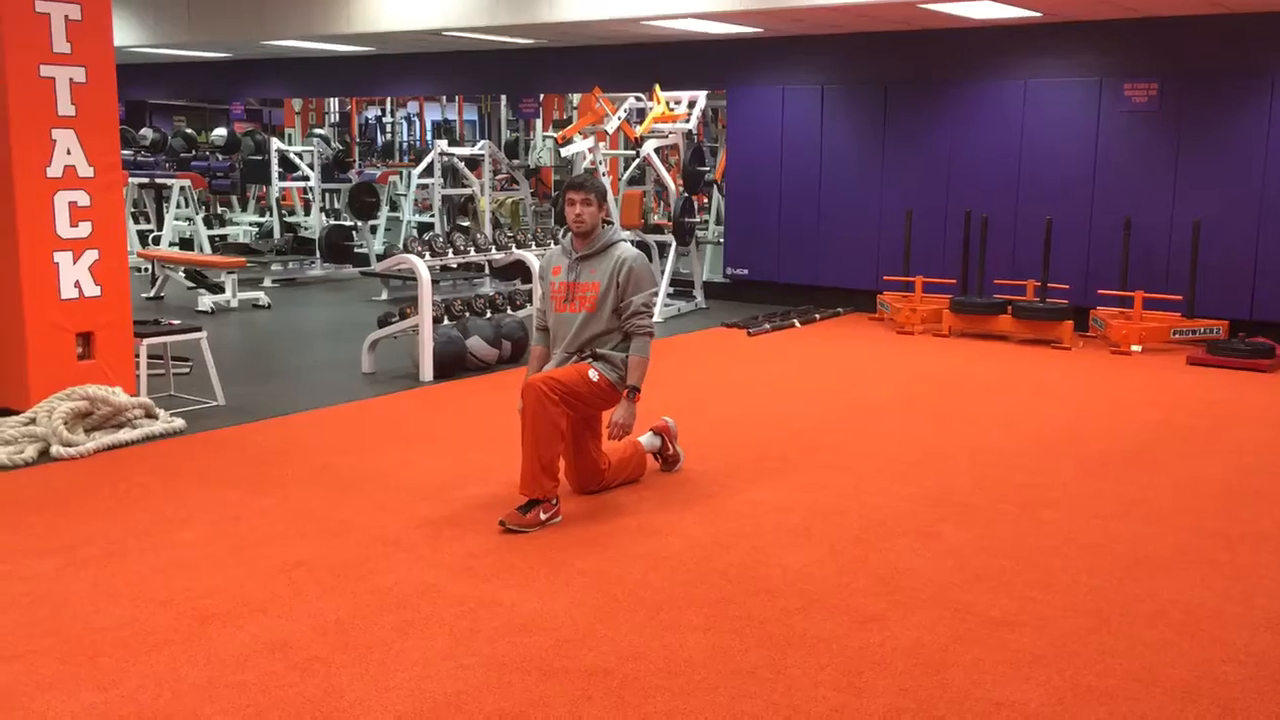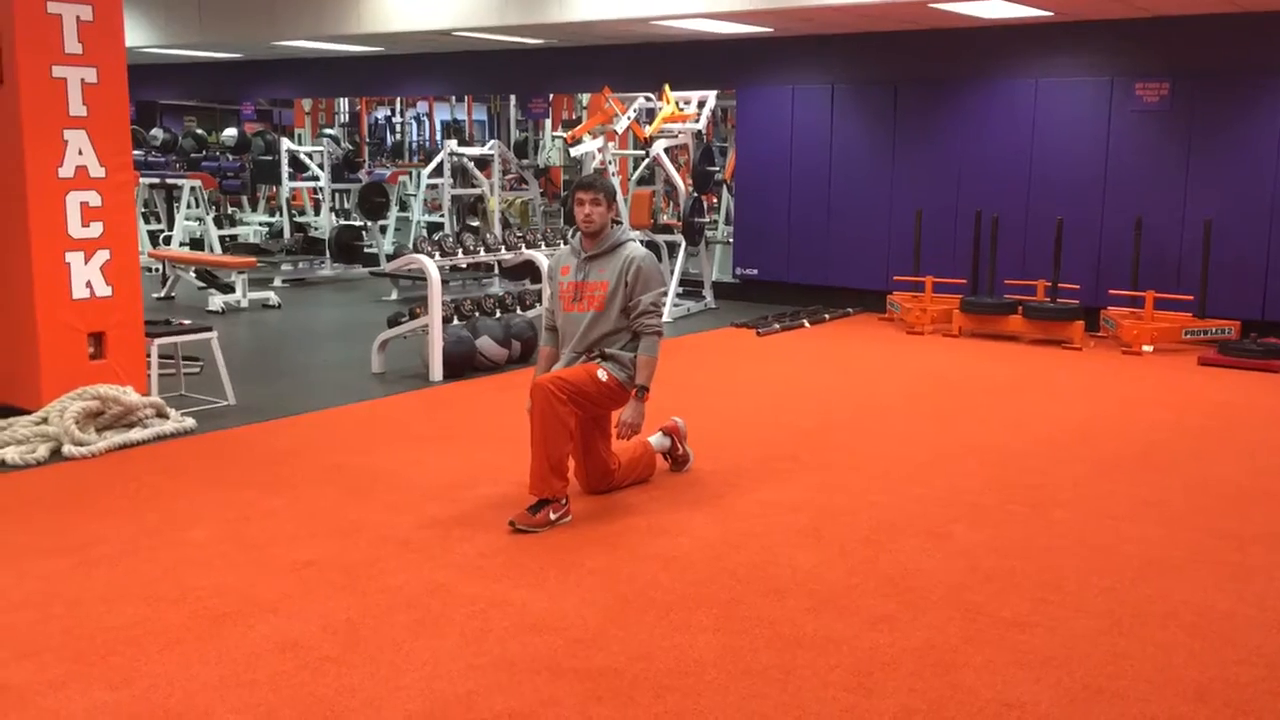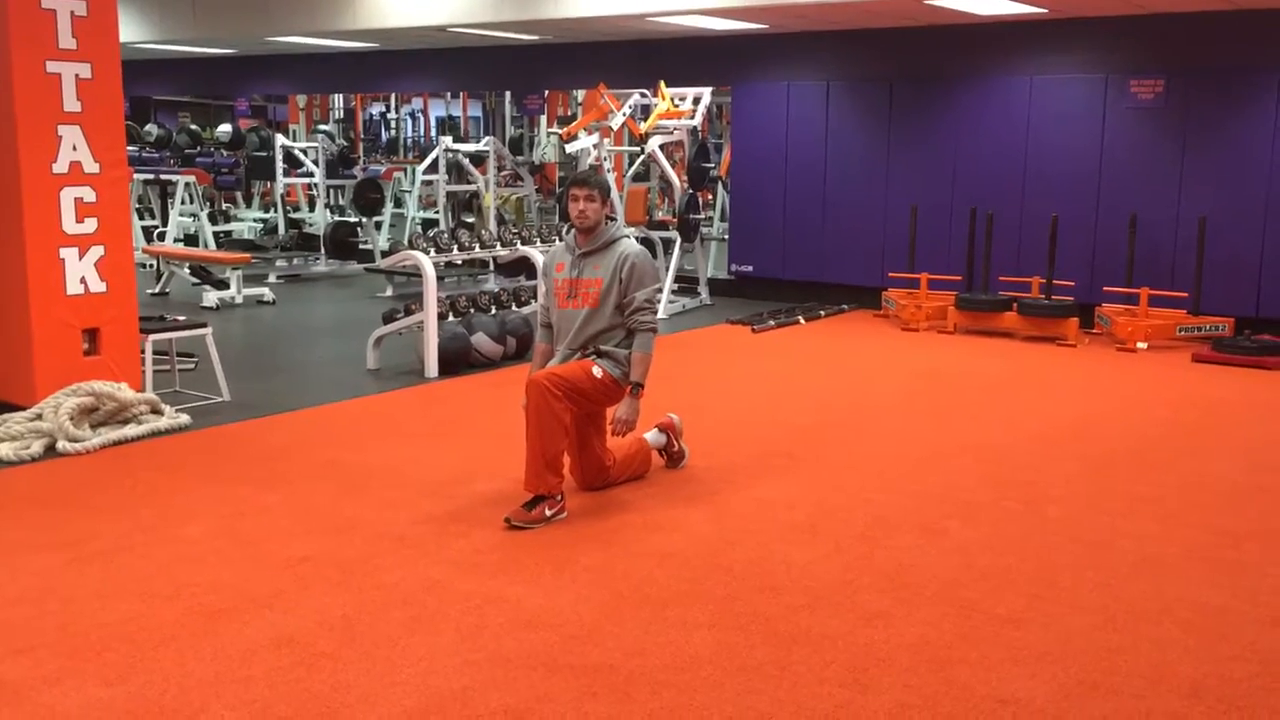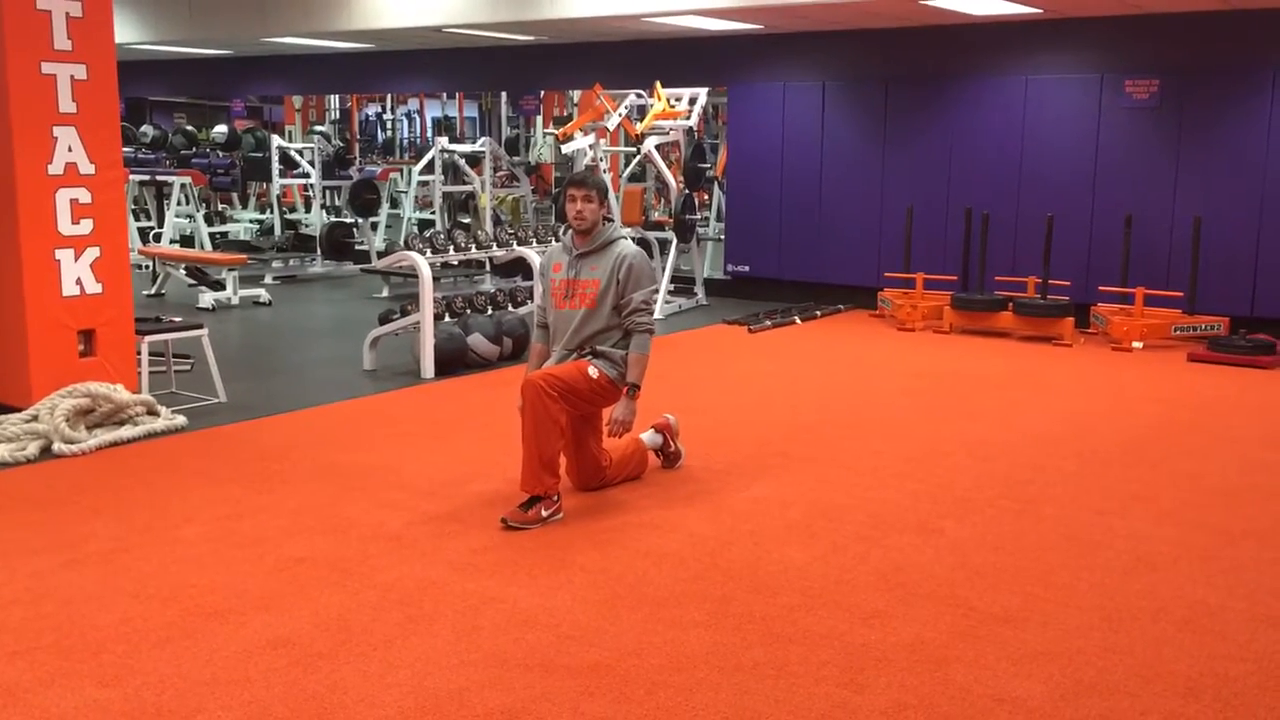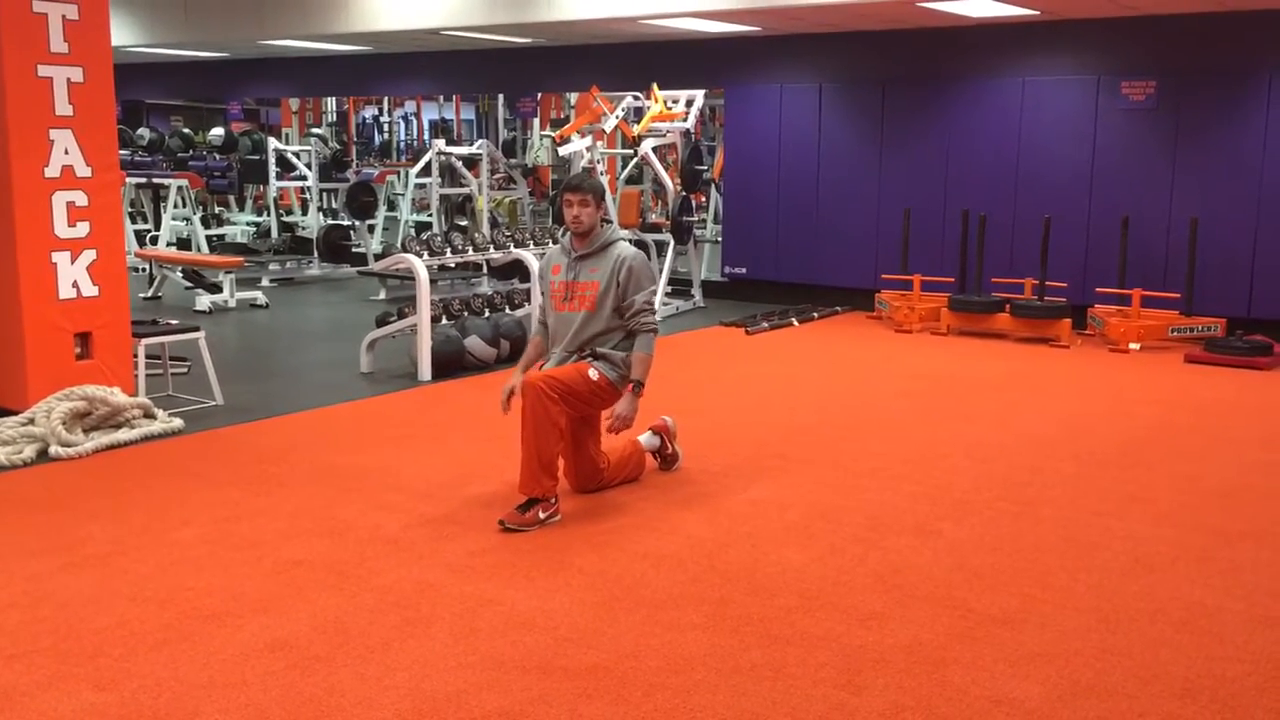
dt=0.5s
person 1, frame 1
left shoulder: (627, 260)
right shoulder: (552, 261)
left elbow: (641, 334)
right elbow: (543, 329)
left wrist: (630, 398)
right wrist: (526, 391)
left hip: (604, 370)
right hip: (566, 374)
left knee: (540, 389)
right knee: (588, 479)
left ankle: (543, 500)
right ankle: (655, 441)
person 1, frame 2
left shoulder: (635, 260)
right shoulder: (560, 261)
left elbow: (650, 333)
right elbow: (551, 329)
left wrist: (639, 397)
right wrist: (535, 391)
left hip: (613, 370)
right hip: (575, 374)
left knee: (549, 388)
right knee: (597, 479)
left ankle: (552, 500)
right ankle: (664, 440)
person 1, frame 3
left shoulder: (630, 256)
right shoulder: (555, 257)
left elbow: (644, 330)
right elbow: (546, 326)
left wrist: (633, 394)
right wrist: (530, 386)
left hip: (607, 366)
right hip: (570, 369)
left knee: (544, 385)
right knee: (593, 476)
left ankle: (547, 495)
right ankle: (660, 437)
person 1, frame 4
left shoulder: (627, 257)
right shoulder: (552, 258)
left elbow: (641, 331)
right elbow: (542, 327)
left wrist: (630, 395)
right wrist: (526, 386)
left hip: (604, 368)
right hip: (566, 370)
left knee: (540, 386)
right knee: (588, 476)
left ankle: (544, 497)
right ankle: (656, 438)
person 1, frame 5
left shoulder: (627, 259)
right shoulder: (552, 260)
left elbow: (645, 331)
right elbow: (544, 325)
left wrist: (633, 393)
right wrist: (519, 372)
left hip: (604, 369)
right hip: (566, 371)
left knee: (540, 387)
right knee: (587, 478)
left ankle: (541, 498)
right ankle: (655, 440)
